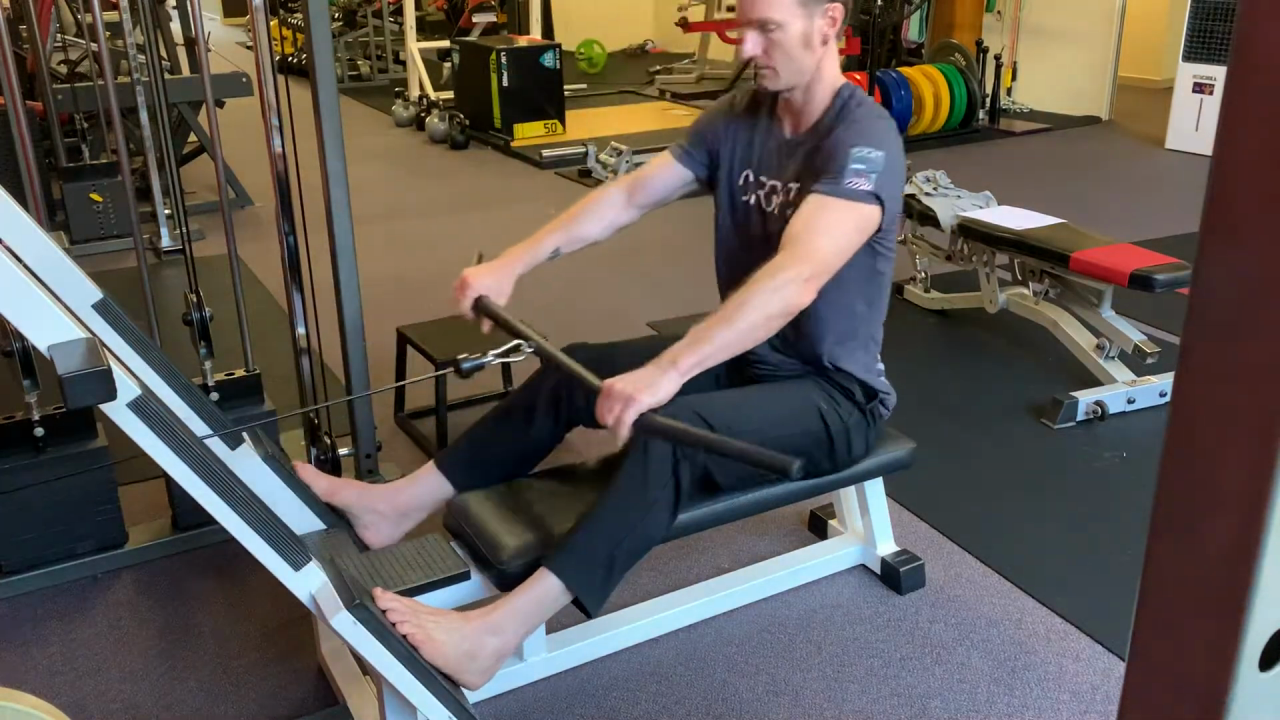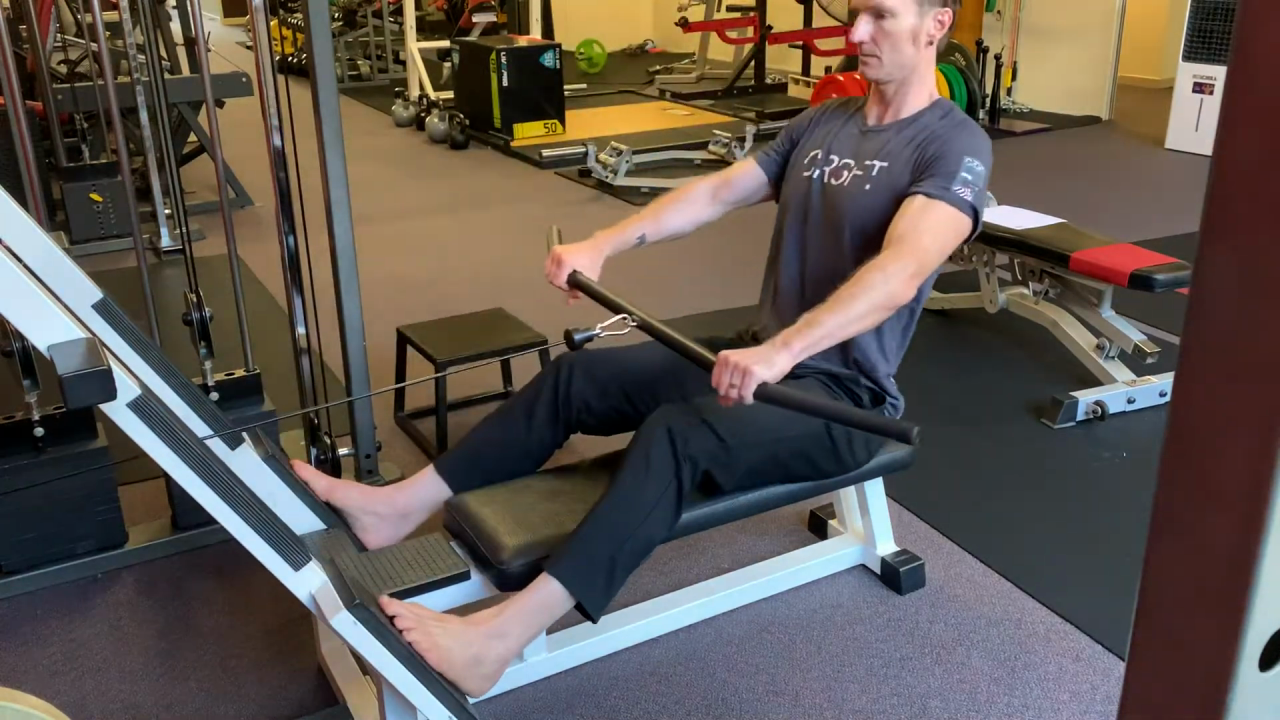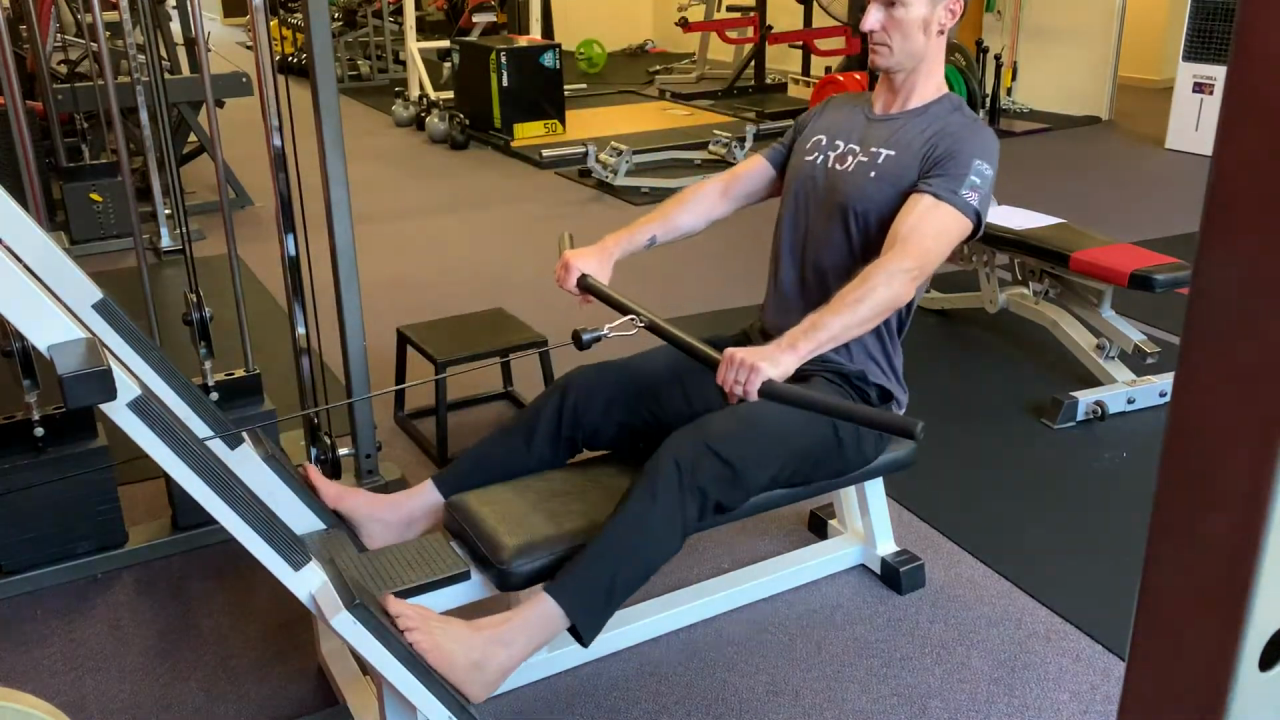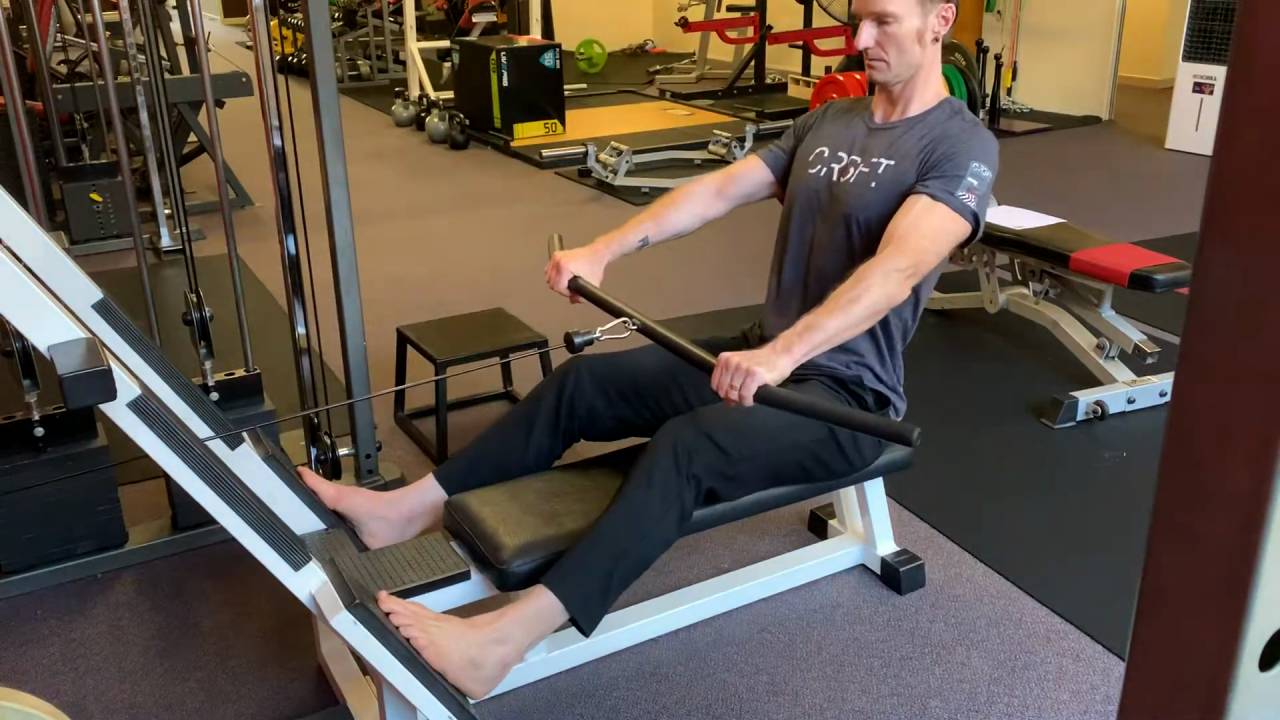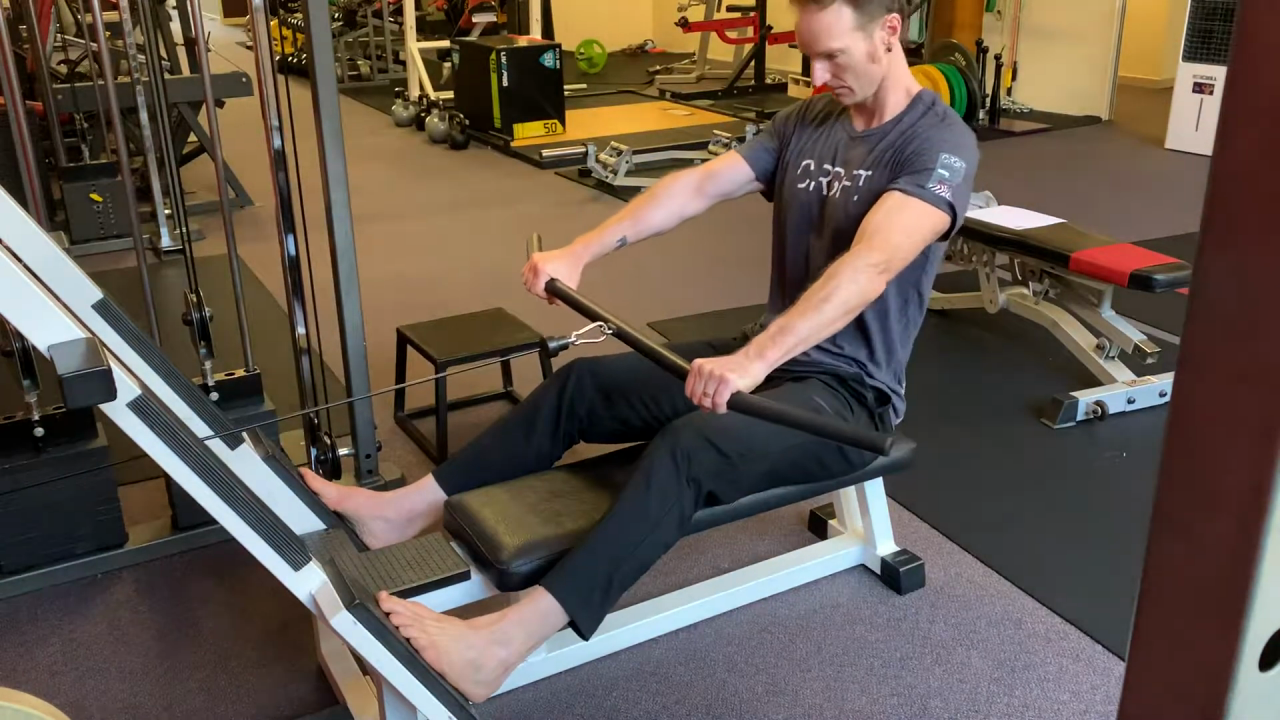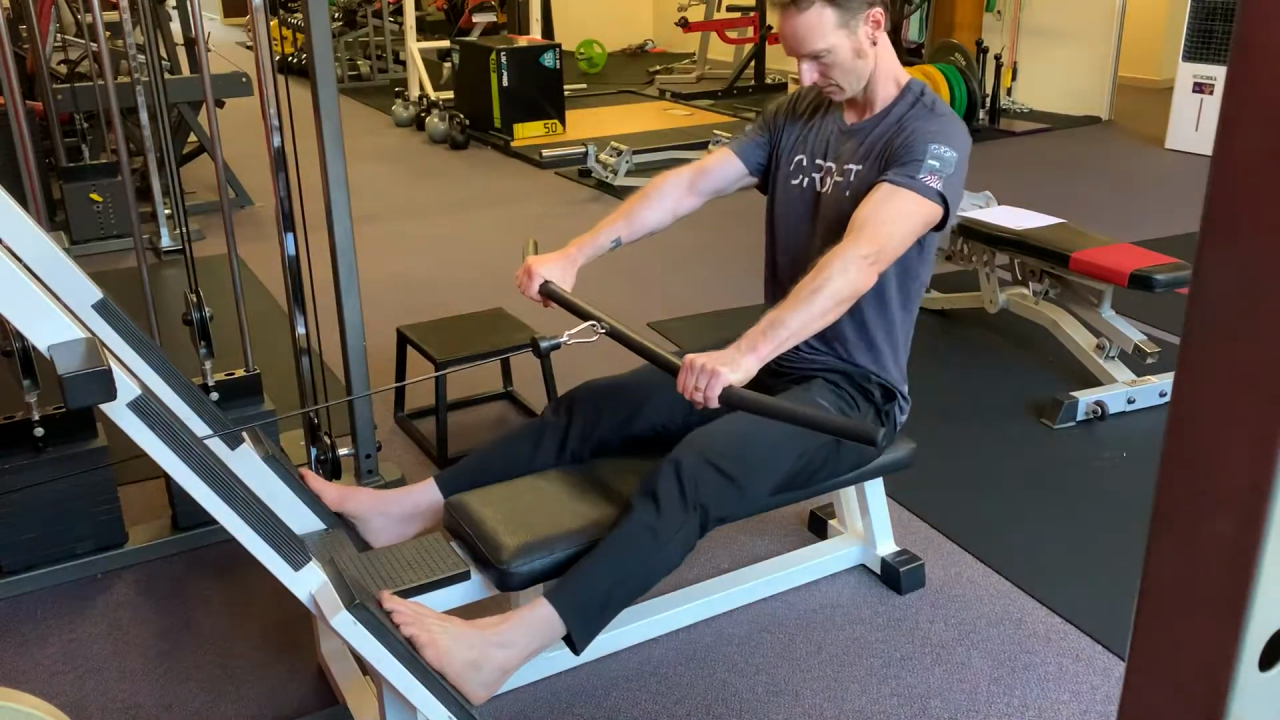
dt=0.5s
person 1, frame 1
left shoulder: (862, 139)
right shoulder: (740, 116)
left elbow: (794, 280)
right elbow: (629, 195)
left wrist: (663, 375)
right wrist: (510, 265)
left hip: (833, 395)
right hip: (745, 359)
left knee: (675, 429)
right knee: (573, 372)
left ankle: (496, 633)
right ankle: (399, 504)
person 1, frame 2
left shoulder: (954, 146)
right shoulder: (823, 122)
left elbow: (898, 273)
right elbow: (715, 193)
left wrist: (780, 353)
right wrist: (600, 246)
left hip: (844, 394)
right hip: (764, 357)
left knee: (677, 434)
right knee: (577, 376)
left ankle: (502, 636)
right ankle: (400, 508)
person 1, frame 3
left shoulder: (959, 143)
right shoulder: (830, 115)
left elbow: (898, 272)
right elbow: (725, 191)
left wrist: (786, 352)
right wrist: (610, 250)
left hip: (848, 389)
right hip: (766, 352)
left knee: (690, 460)
right knee: (583, 397)
left ankle: (505, 645)
right ankle: (405, 511)
person 1, frame 4
left shoulder: (959, 147)
right shoulder: (829, 121)
left elbow: (894, 272)
right elbow: (719, 190)
left wrist: (781, 356)
right wrist: (602, 251)
left hip: (848, 394)
right hip: (766, 355)
left knee: (686, 448)
right knee: (581, 383)
left ankle: (504, 640)
right ankle: (408, 509)
person 1, frame 5
left shoulder: (938, 145)
right shoulder: (807, 121)
left elbow: (867, 268)
right elbow: (697, 186)
left wrist: (751, 363)
right wrist: (578, 253)
left hip: (849, 392)
right hip: (774, 356)
left knee: (688, 449)
right knee: (583, 385)
left ankle: (503, 643)
right ankle: (408, 509)
person 1, frame 6
left shoulder: (931, 135)
right shoulder: (797, 114)
left elbow: (860, 261)
right elbow: (691, 184)
left wrist: (745, 354)
right wrist: (573, 256)
left hip: (853, 389)
right hip: (774, 359)
left knee: (693, 472)
right knee: (591, 409)
left ankle: (508, 644)
right ankle: (408, 509)
